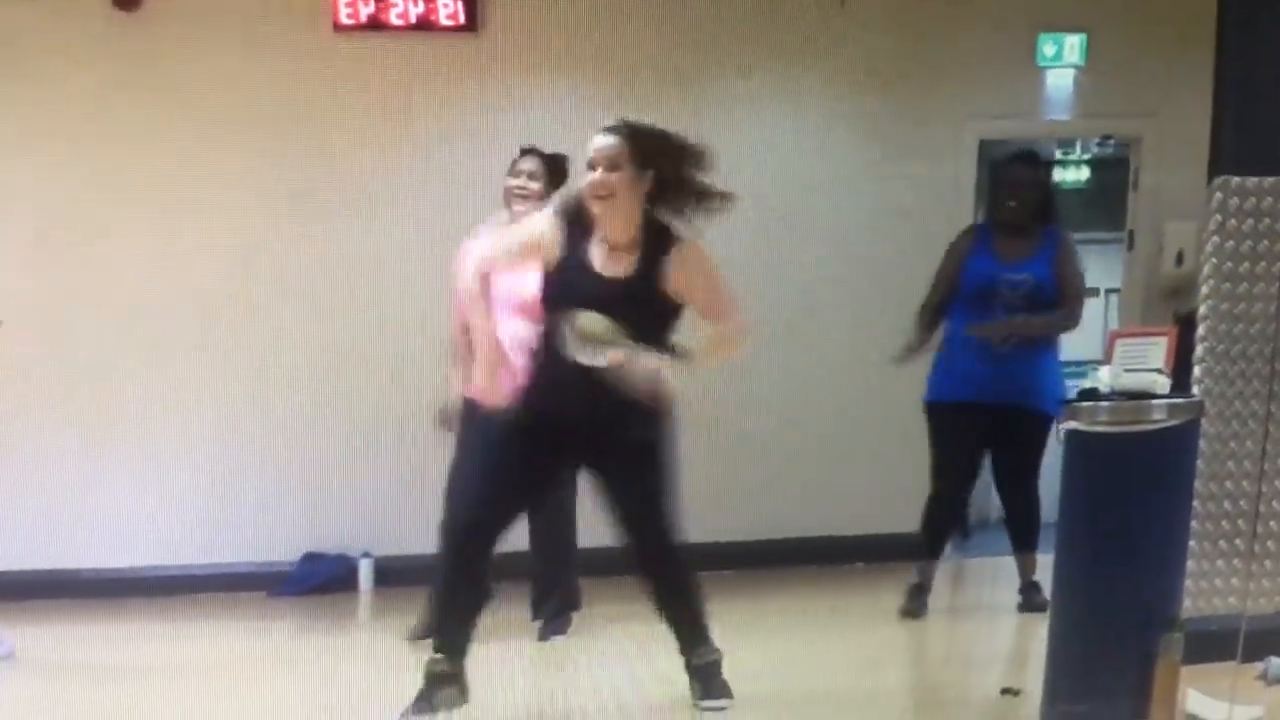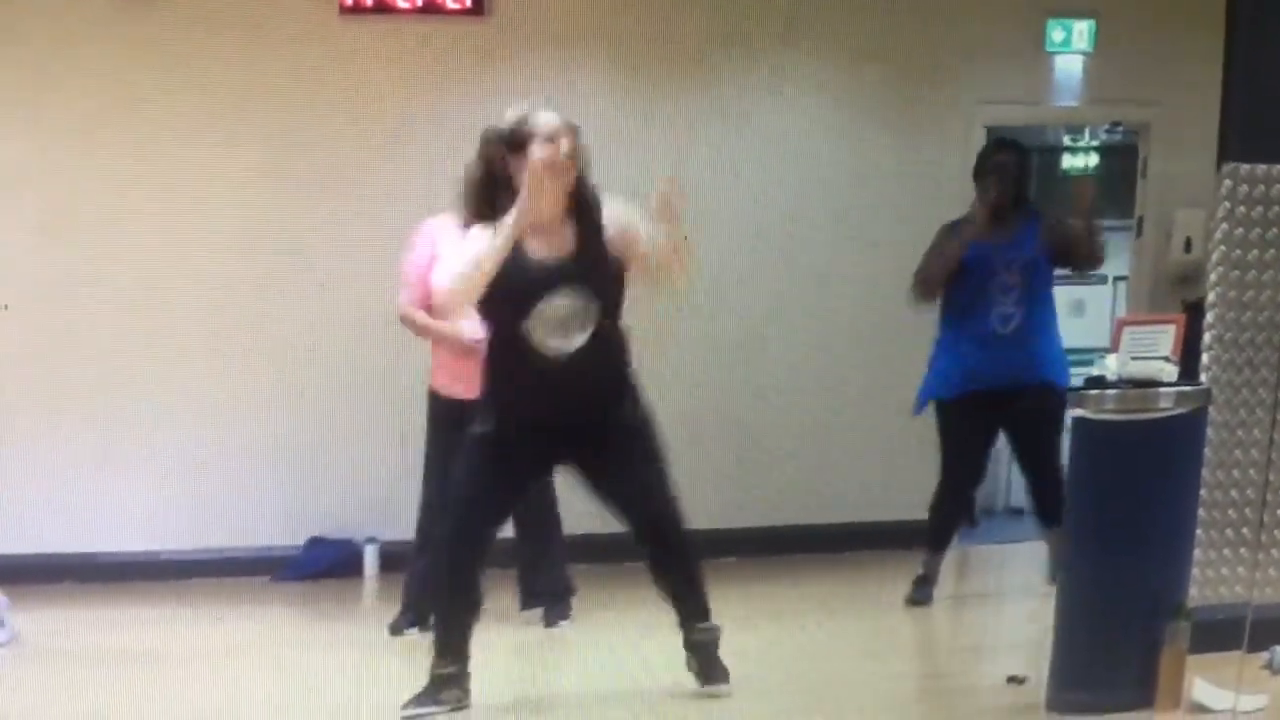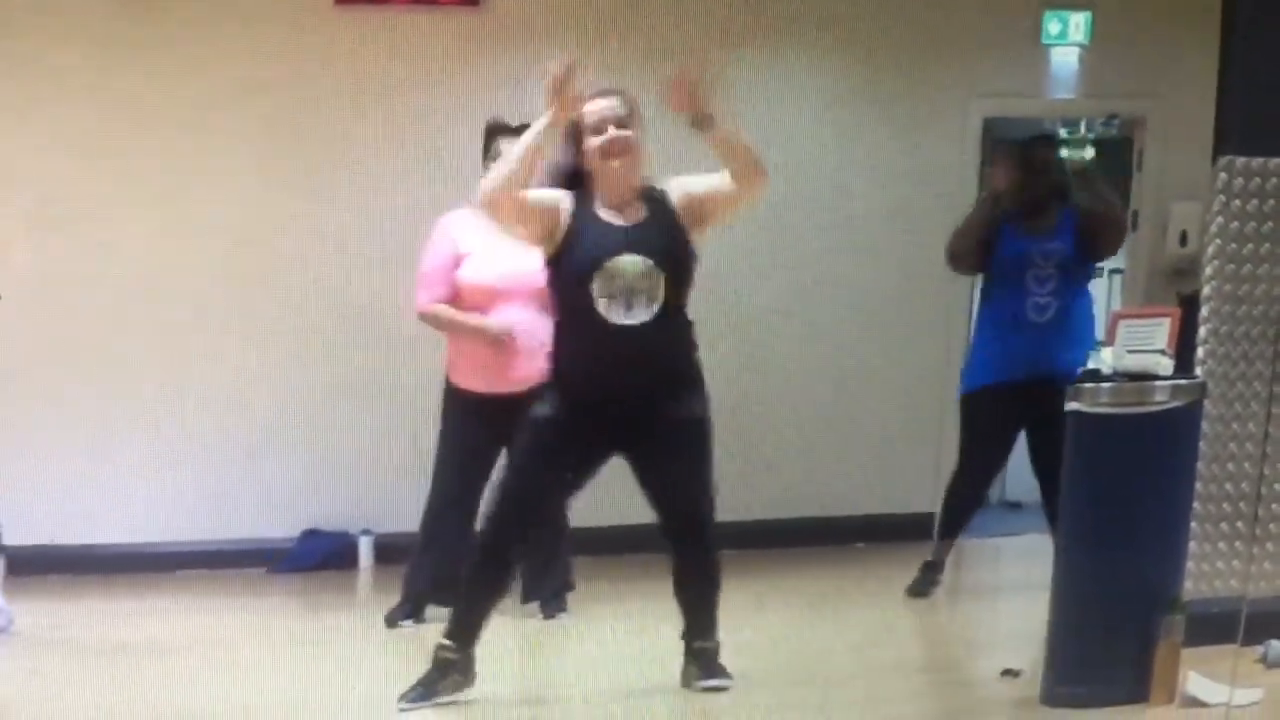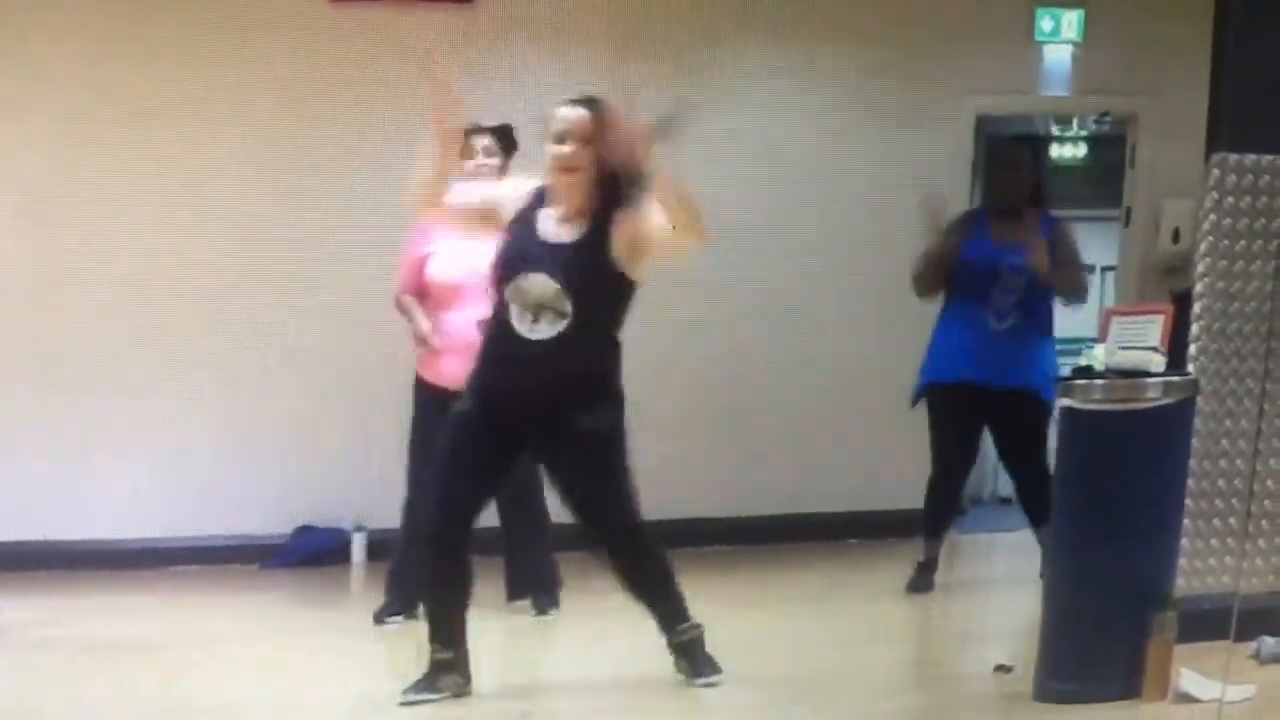
dt=0.4s
person 1, frame 1
left shoulder: (674, 256)
right shoulder: (561, 227)
left elbow: (729, 325)
right elbow: (483, 263)
left wrist: (678, 361)
left hip: (625, 425)
right hip: (543, 416)
left knee: (656, 550)
right knee: (468, 534)
left ankle: (704, 666)
person 1, frame 2
left shoulder: (607, 222)
right shoulder: (491, 238)
left elbow: (670, 272)
right elbow: (456, 293)
left wrist: (669, 240)
right wrist: (516, 228)
left hip: (606, 413)
right hip: (515, 419)
left knee: (663, 529)
right knee: (460, 543)
left ankle: (703, 647)
person 1, frame 3
left shoulder: (680, 204)
right shoulder: (565, 211)
left elbow: (751, 180)
right elbow: (495, 197)
left wrist: (706, 116)
right wrist: (551, 121)
left hip: (668, 404)
right hip: (575, 404)
left knee: (693, 533)
right knee: (505, 530)
left ankle: (702, 653)
right ankle: (453, 662)
person 1, frame 4
left shoulder: (625, 226)
right shoulder: (526, 207)
left elbow: (688, 235)
left wrist: (646, 162)
left hip: (581, 411)
right hip: (491, 406)
left knee: (620, 537)
right knee: (443, 530)
left ankle: (687, 642)
right ankle: (448, 664)
person 2, frame 1
right shoulder: (476, 247)
right elbow: (462, 325)
right wrist: (456, 388)
right hip: (483, 404)
left knee: (550, 509)
right knee: (462, 504)
left ankle: (557, 608)
person 2, frame 2
right shoulder: (436, 232)
right elbow: (408, 307)
right wrist: (451, 336)
right hip: (453, 395)
left knee: (533, 496)
right knee: (440, 498)
left ankle: (552, 594)
right ankle: (419, 603)
person 2, frame 3
right shoulder: (456, 226)
right elbow: (426, 306)
right wrist: (478, 326)
left hip: (540, 387)
right hip: (472, 389)
right knee: (452, 493)
left ankle: (550, 589)
right ankle: (420, 594)
person 2, frame 4
right shoulder: (433, 219)
right elbow: (403, 290)
right wrist: (418, 318)
right hip: (440, 387)
left knee: (520, 488)
right knee: (428, 491)
left ankle: (538, 583)
right ankle: (406, 591)
person 3, frame 1
left shoulder: (1059, 249)
right shoulder: (972, 241)
left elbow: (1072, 311)
right elbow: (936, 302)
left wrist: (1016, 328)
right wrist: (919, 340)
left hip: (1029, 392)
right hip: (962, 387)
left knee: (1019, 489)
right knee: (949, 487)
left ankle: (1028, 582)
right ankle: (921, 585)
person 3, frame 2
left shoulder: (1042, 229)
right shoulder: (954, 235)
left elbow: (1090, 260)
right elbow: (922, 290)
left wrist: (1085, 217)
right wrist: (965, 239)
left hip: (1035, 377)
right hip: (966, 380)
left knee: (1046, 470)
right knee: (958, 479)
right ankle: (927, 574)
person 3, frame 3
left shoulder: (1083, 225)
right shoulder: (998, 228)
left elbow: (1118, 230)
right elbow: (957, 259)
left wrist: (1090, 180)
right wrist: (991, 197)
left hip: (1063, 373)
right hip: (998, 372)
left knee: (1058, 473)
right knee: (975, 471)
right ankle: (935, 563)
person 3, frame 4
left shoulder: (1053, 232)
right shoulder: (966, 227)
left elbow: (1078, 290)
right elbow: (923, 286)
left wrist: (1047, 271)
right wrist: (938, 250)
left hip: (1023, 375)
right hip: (957, 371)
left knee: (1030, 471)
right knee: (949, 470)
right ankle: (928, 562)
